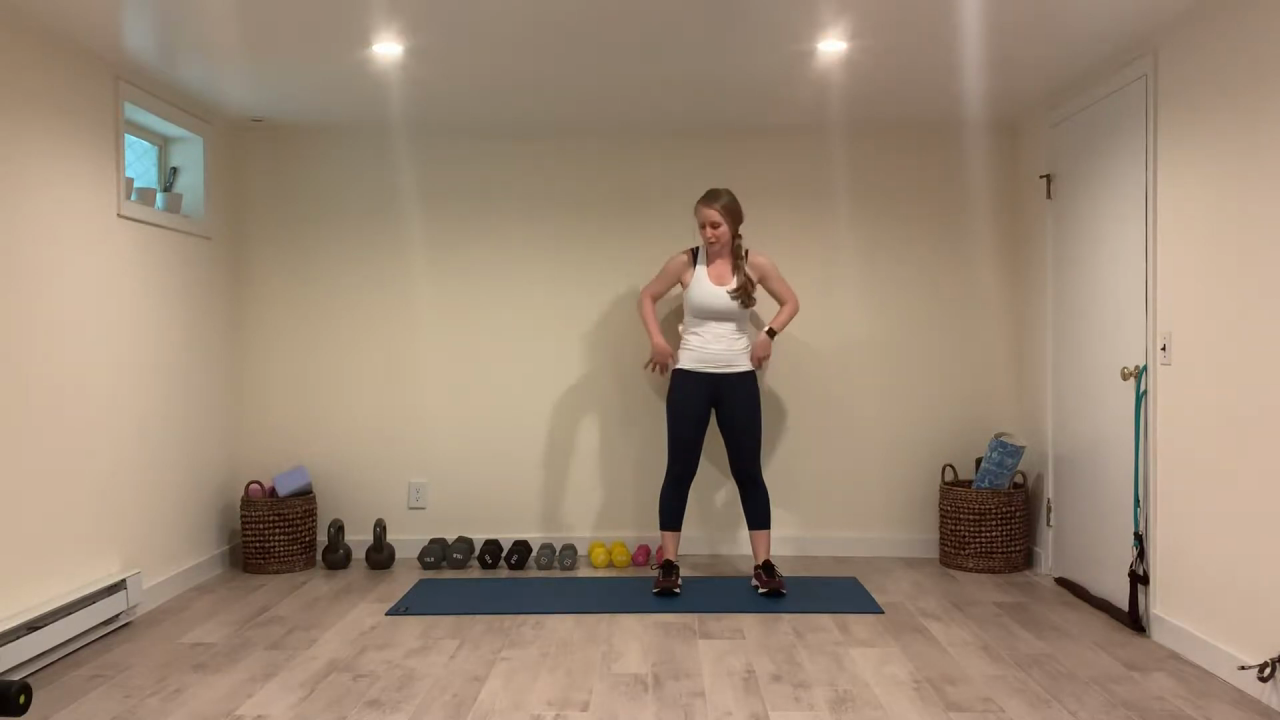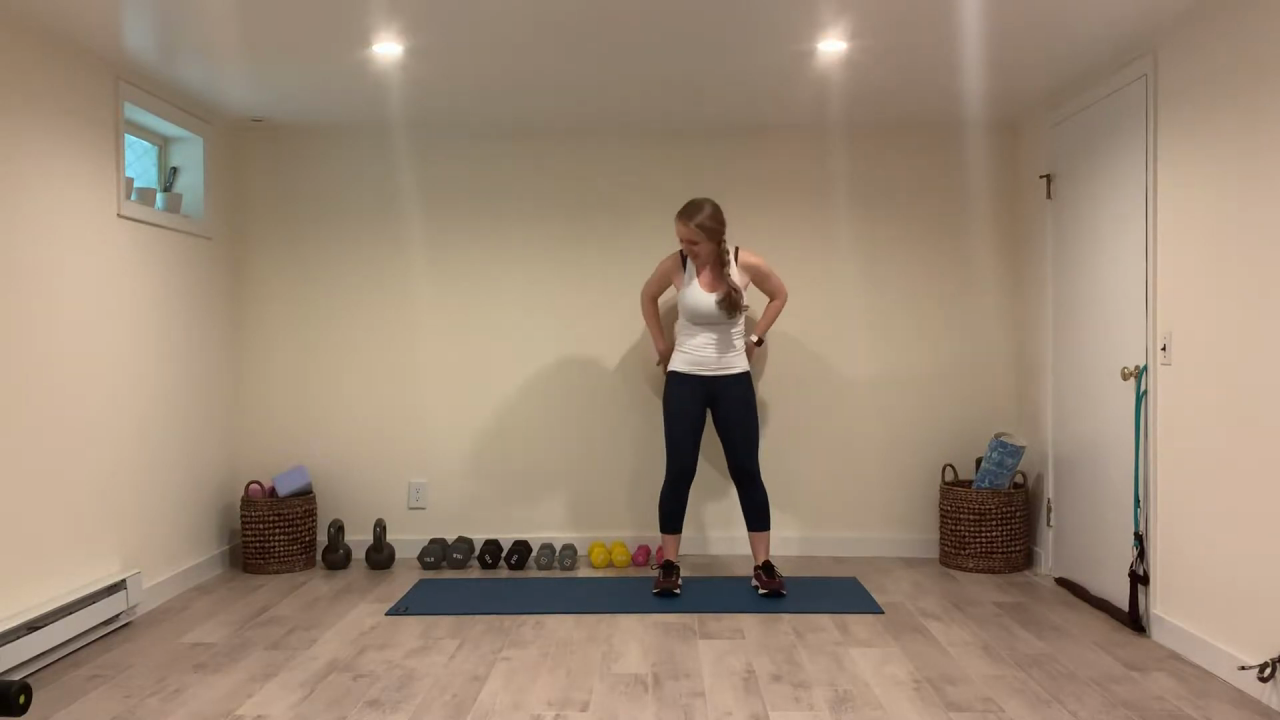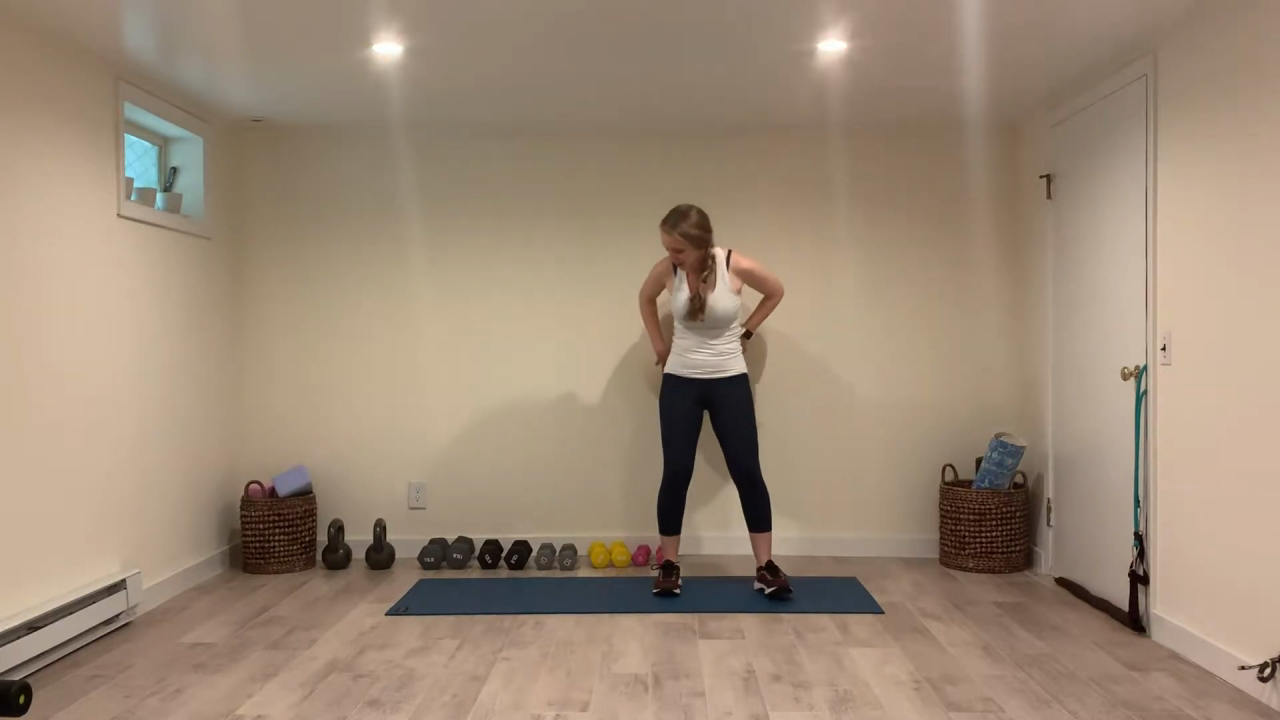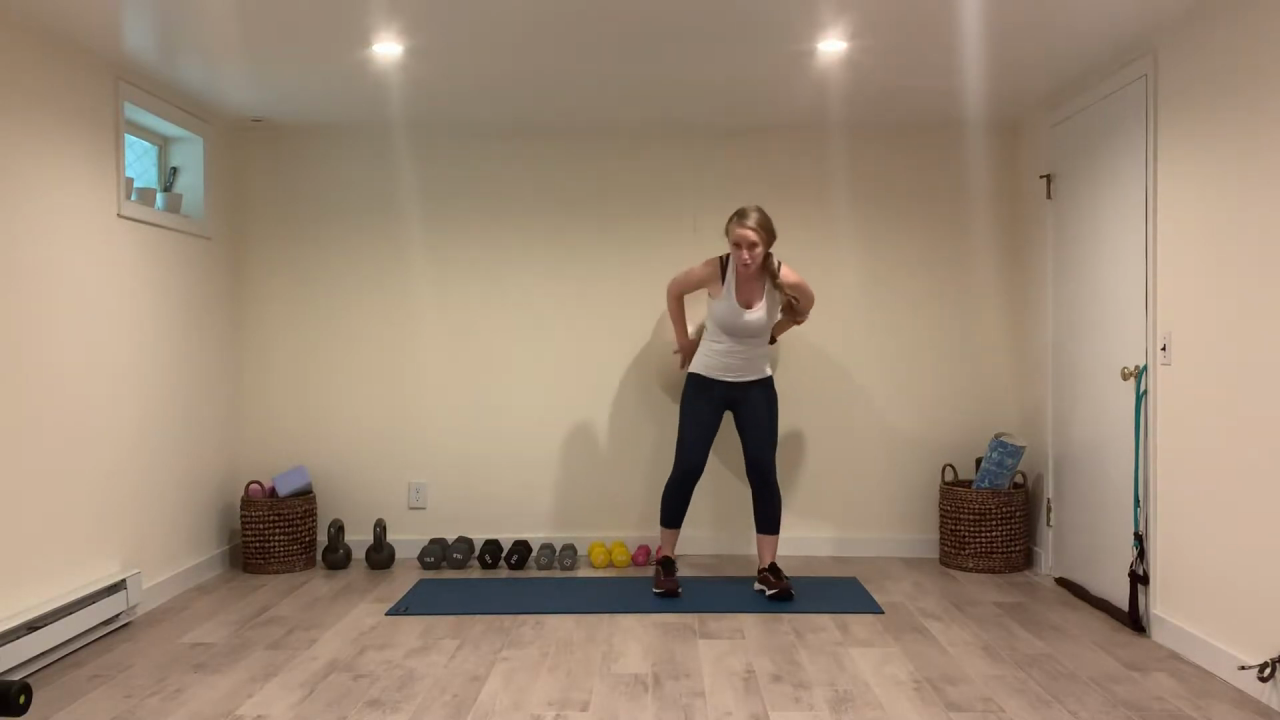
dt=0.5s
person 1, frame 1
left shoulder: (756, 264)
right shoulder: (685, 262)
left elbow: (791, 302)
right elbow: (646, 297)
left wrist: (767, 335)
right wrist: (657, 340)
left hip: (739, 378)
right hip: (690, 377)
left knee: (748, 471)
right knee: (680, 470)
left ankle: (763, 565)
right ankle: (668, 564)
person 1, frame 2
left shoulder: (747, 264)
right shoulder: (674, 266)
left elbow: (779, 295)
right elbow: (648, 298)
left wrist: (755, 338)
right wrist: (661, 344)
left hip: (734, 380)
right hip: (685, 379)
left knee: (747, 471)
right knee: (679, 472)
left ankle: (763, 566)
right ankle: (669, 565)
person 1, frame 3
left shoulder: (739, 267)
right shoulder: (666, 270)
left elbow: (775, 292)
right elbow: (646, 299)
left wrist: (745, 332)
right wrist: (659, 345)
left hip: (730, 381)
right hip: (680, 383)
left knee: (747, 472)
right knee: (676, 473)
left ankle: (766, 567)
right ankle: (669, 565)
person 1, frame 4
left shoulder: (786, 279)
right shoulder: (712, 271)
left elbow: (805, 305)
right elbow: (673, 290)
right wrist: (684, 339)
left hip: (756, 386)
right hip: (706, 382)
left knee: (763, 473)
right knee: (686, 468)
left ankle: (768, 569)
right ankle: (666, 560)
